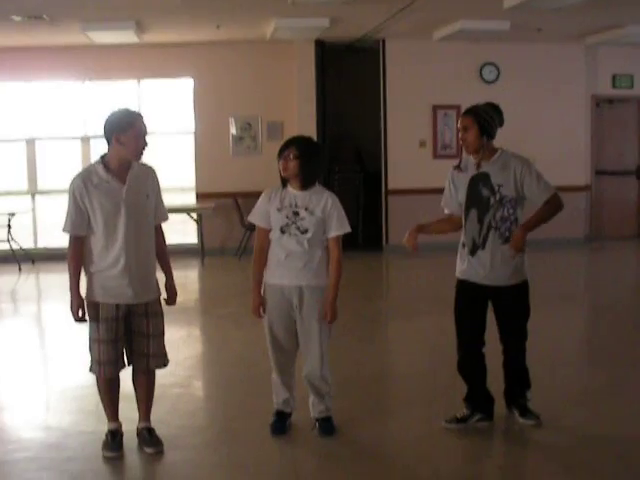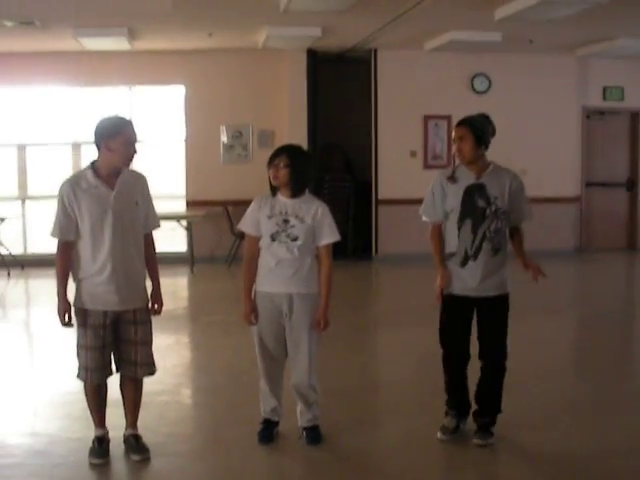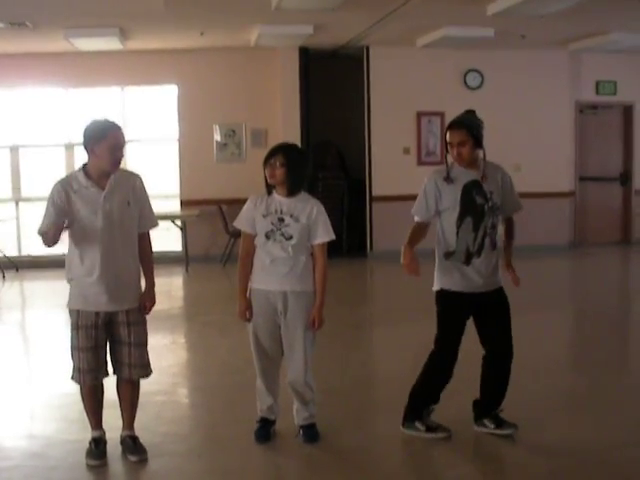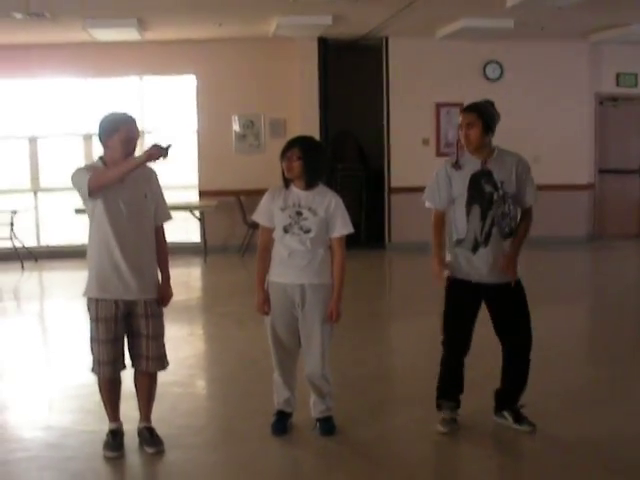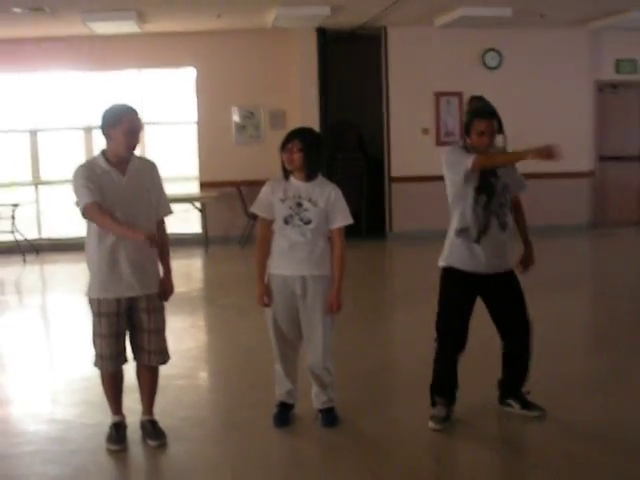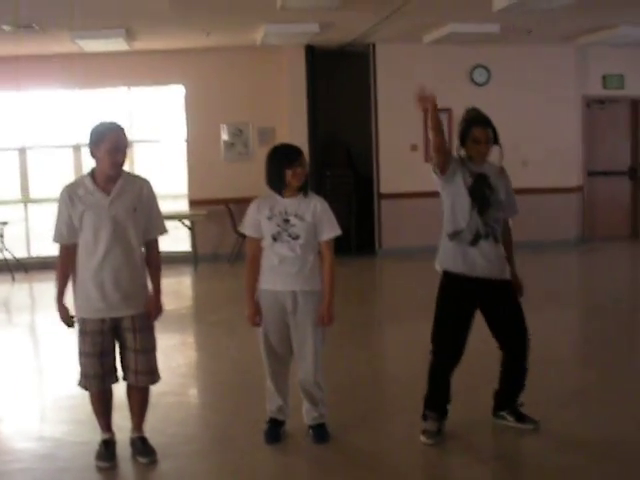
dt=0.7s
person 1, frame 1
left shoulder: (147, 177)
right shoulder: (84, 183)
right elbow: (77, 241)
left wrist: (169, 277)
right wrist: (74, 292)
left hip: (145, 289)
right hip: (104, 292)
left knee: (146, 361)
right knee: (106, 365)
left ankle: (145, 425)
right ankle: (113, 428)
person 1, frame 2
left shoulder: (138, 183)
right shoulder: (73, 188)
left elbow: (146, 239)
right elbow: (65, 246)
left wrist: (155, 286)
right wrist: (62, 295)
left hip: (133, 296)
right hip: (93, 298)
left knee: (134, 369)
right knee: (93, 371)
left ankle: (132, 432)
right ankle: (100, 435)
person 1, frame 3
left shoulder: (132, 183)
right shoulder: (65, 188)
left elbow: (143, 237)
right elbow: (48, 237)
left wrist: (150, 284)
right wrist: (52, 229)
left hip: (128, 296)
right hip: (86, 298)
left knee: (131, 369)
right knee: (89, 373)
left ankle: (129, 433)
right ankle: (97, 436)
person 1, frame 4
left shoulder: (147, 177)
right shoulder: (85, 175)
left elbow: (157, 230)
right elbow: (102, 182)
left wrist: (165, 278)
right wrist: (140, 159)
left hip: (145, 286)
right hip: (105, 287)
left knee: (148, 361)
right knee: (106, 364)
left ankle: (146, 425)
right ankle: (114, 428)
person 1, frame 5
left shoulder: (148, 170)
right shoulder: (87, 173)
left elbow: (158, 224)
right elbow: (95, 213)
left wrist: (166, 272)
right wrist: (134, 233)
left hip: (146, 281)
right hip: (106, 283)
left knee: (150, 354)
right knee: (109, 358)
left ankle: (148, 418)
right ankle: (117, 420)
person 1, frame 6
left shoulder: (141, 189)
right shoulder: (72, 195)
left elbow: (151, 246)
right elbow: (67, 251)
left wrist: (156, 293)
right wrist: (60, 299)
left hip: (134, 301)
right hip: (92, 304)
left knee: (140, 373)
right knee: (96, 378)
left ankle: (138, 435)
right ankle: (107, 438)
person 2, frame 1
left shoulder: (516, 166)
right shoulder: (459, 172)
left elbow: (554, 203)
right elbow: (456, 221)
left wrist: (524, 227)
right wrist: (420, 229)
left hip: (509, 275)
right hip: (470, 275)
left knee: (514, 343)
right knee: (468, 346)
left ankle: (518, 400)
right ankle: (479, 406)
person 2, frame 2
left shoulder: (508, 181)
right shoulder: (446, 181)
left elbow: (514, 227)
right elbow: (436, 229)
left wrist: (523, 258)
right wrist: (441, 270)
left hip: (494, 286)
right hip: (456, 285)
left knee: (493, 356)
right knee: (453, 354)
left ankle: (485, 418)
right ankle: (456, 411)
person 2, frame 3
left shoulder: (498, 176)
right shoulder: (439, 180)
left elbow: (508, 219)
right elbow: (422, 223)
left wrist: (509, 257)
right wrist: (409, 249)
left hip: (491, 283)
right hip: (453, 284)
left knee: (501, 350)
right knee: (445, 352)
left ankle: (486, 413)
right ankle: (415, 414)
person 2, frame 4
left shoulder: (515, 165)
right shoulder: (450, 169)
left elbow: (526, 213)
right elbow: (439, 216)
left wrist: (513, 252)
right wrist: (438, 256)
left hip: (503, 273)
right hip: (462, 273)
left knee: (519, 342)
right knee: (455, 342)
left ankle: (506, 405)
right ankle: (447, 404)
person 2, frame 5
left shoulder: (505, 162)
right shoulder: (455, 157)
left elbow: (514, 203)
right elbow: (485, 161)
left wrist: (527, 245)
right wrist: (531, 153)
left hip: (498, 265)
right hip: (460, 265)
left knee: (518, 331)
right knee: (450, 337)
left ankle: (511, 393)
right ankle: (442, 400)
person 2, frame 6
left shoulder: (499, 175)
right shoulder: (450, 170)
left elbow: (504, 225)
right elbow: (438, 144)
left wrist: (513, 270)
right wrist: (431, 110)
left hip: (496, 276)
right hip: (458, 273)
left knee: (516, 343)
right knee: (446, 349)
left ankle: (505, 405)
right ankle: (434, 414)
person 3, frame 1
left shoulder: (327, 201)
right shoulder: (270, 199)
left elbow: (335, 253)
right elbow: (260, 248)
left wrist: (332, 298)
right wrist: (256, 291)
left hip: (313, 288)
right hip: (277, 287)
left knee: (316, 357)
right knee: (280, 354)
left ankle: (322, 410)
right ankle: (283, 408)
person 3, frame 2
left shoulder: (316, 209)
right shoulder: (260, 207)
left elbow: (325, 260)
right elbow: (251, 256)
left wrist: (324, 306)
right wrist: (247, 298)
left hip: (303, 295)
right hip: (267, 295)
left knee: (304, 364)
right knee: (269, 361)
left ankle: (309, 419)
right ankle: (270, 417)
person 3, frame 3
left shoulder: (312, 208)
right shoulder: (256, 205)
left elbow: (320, 259)
right elbow: (246, 253)
left wrist: (319, 304)
right wrist: (242, 296)
left hip: (298, 294)
right hip: (262, 292)
left knee: (299, 363)
right knee: (265, 360)
left ankle: (306, 417)
right ankle: (267, 415)
person 3, frame 4
left shoulder: (329, 201)
right shoulder: (274, 198)
left elbow: (338, 252)
right elbow: (264, 247)
left wrist: (336, 297)
right wrist: (260, 290)
left hip: (316, 287)
right hip: (279, 286)
left knee: (316, 357)
right knee: (282, 353)
left ankle: (323, 411)
right ankle: (283, 408)
person 3, frame 5
left shoulder: (329, 193)
right shoulder: (273, 189)
left elbow: (338, 243)
right elbow: (263, 238)
left wrist: (337, 288)
right wrist: (260, 281)
left hip: (317, 278)
right hip: (280, 277)
left knee: (319, 348)
right knee: (284, 345)
left ankle: (325, 401)
right ankle: (285, 399)
person 3, frame 6
left shoulder: (316, 205)
right shoulder: (259, 207)
left elbow: (327, 256)
right elbow: (252, 257)
left wrist: (328, 300)
right wrist: (250, 300)
left hip: (307, 293)
right hip: (270, 294)
left knee: (309, 362)
right knee: (274, 360)
left ankle: (316, 417)
right ankle: (276, 416)
